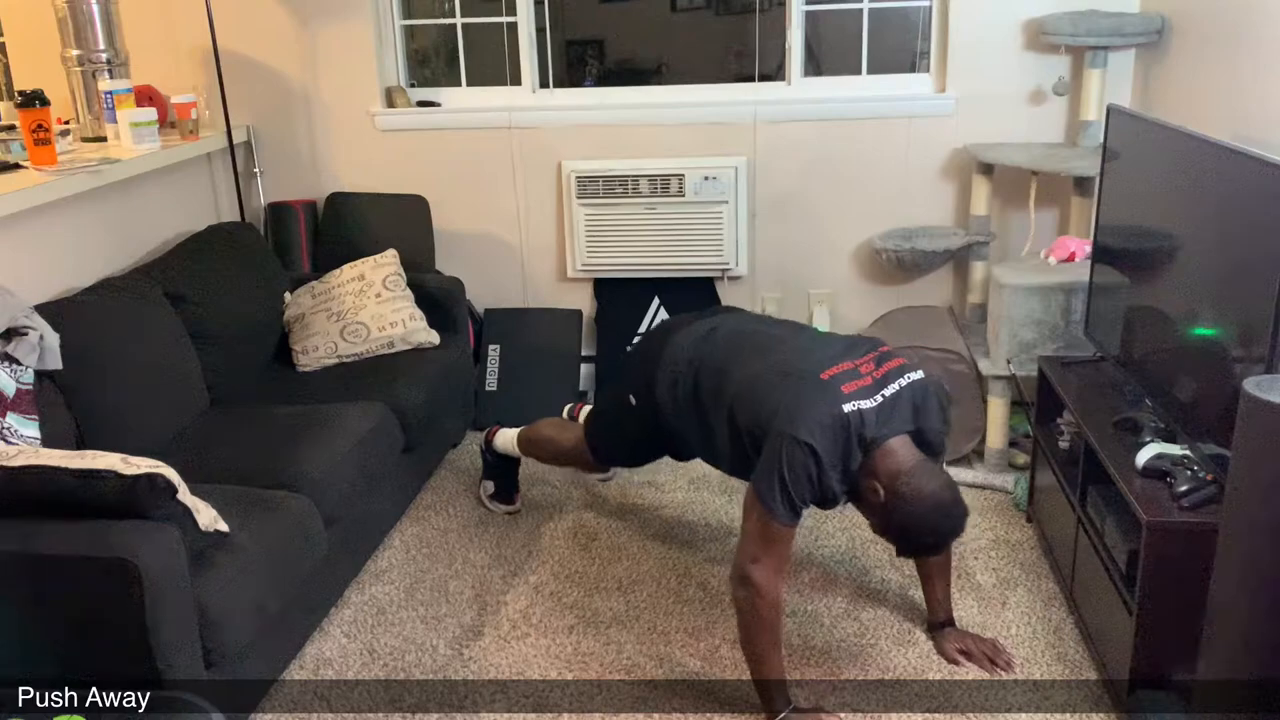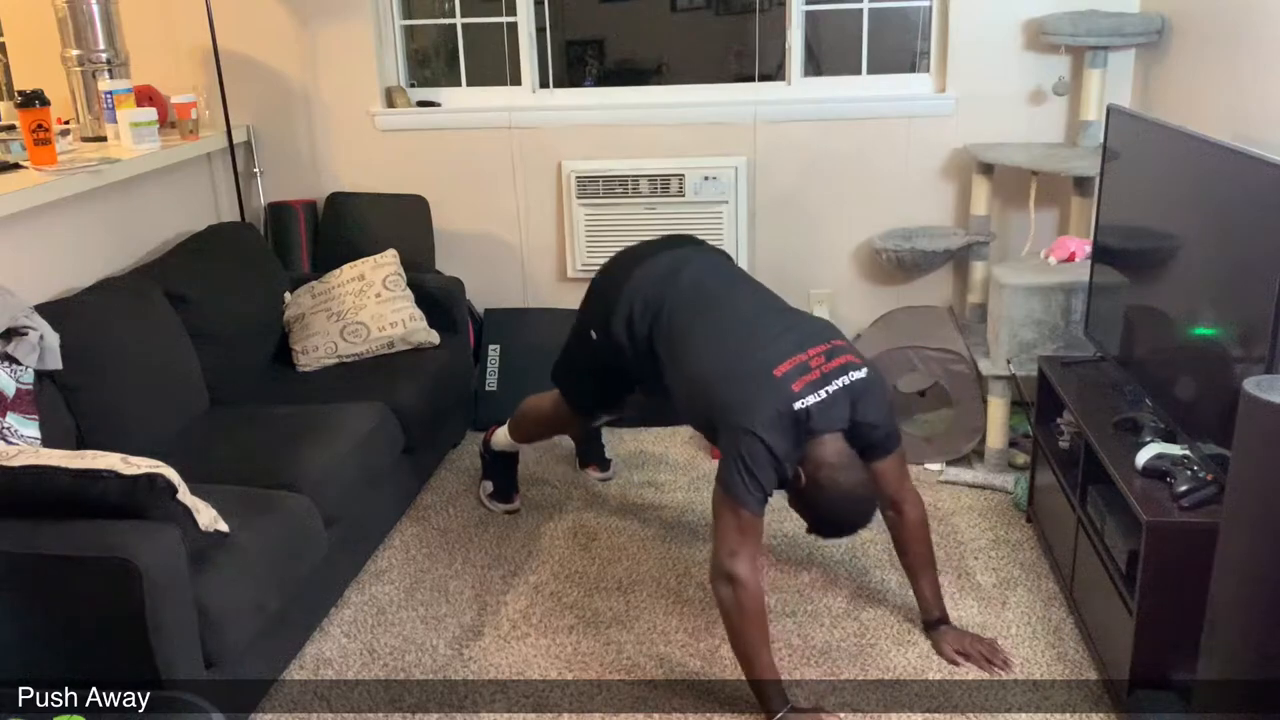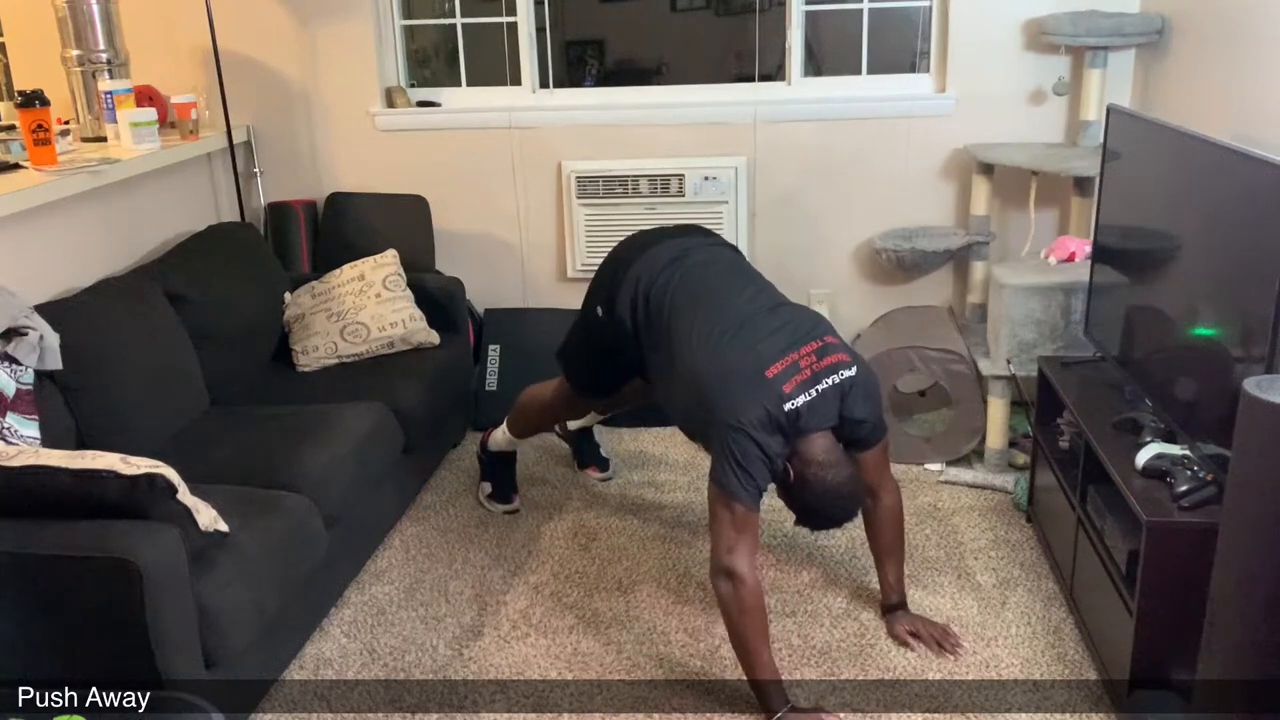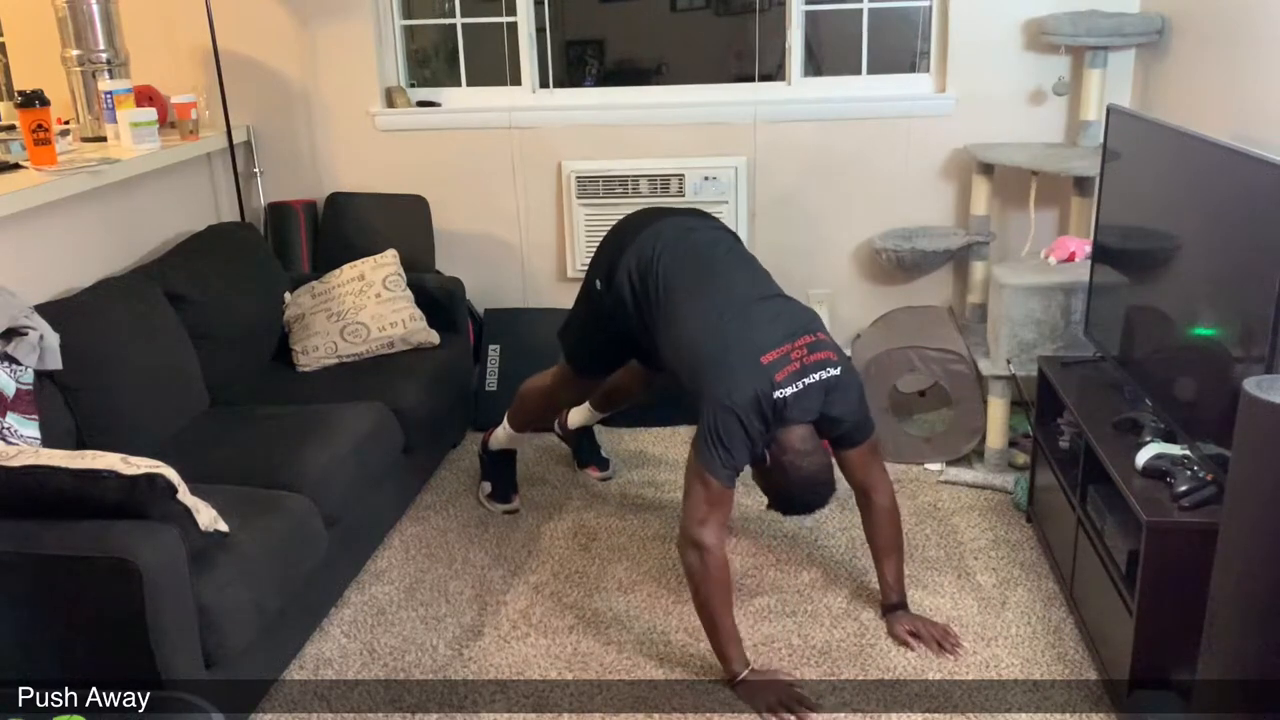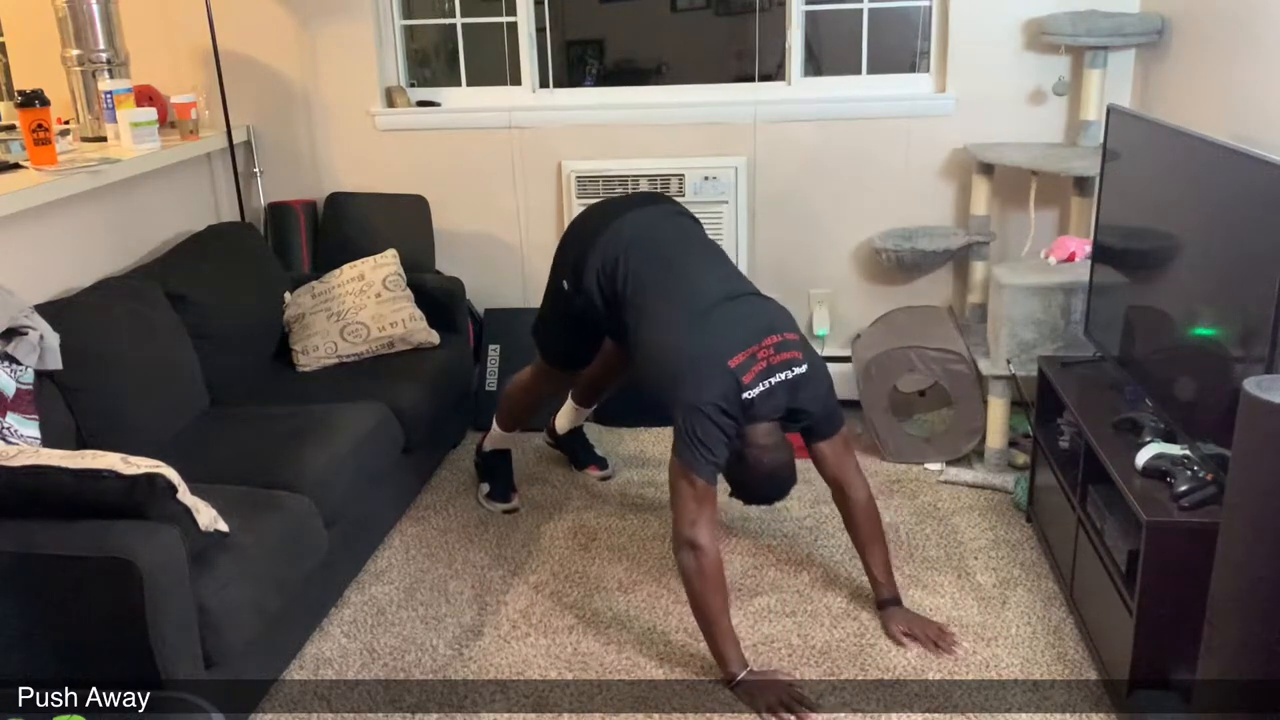
dt=0.4s
person 1, frame 1
left shoulder: (924, 402)
right shoulder: (811, 440)
left elbow: (927, 514)
right elbow: (755, 577)
left wrist: (942, 624)
left hip: (725, 343)
right hip: (677, 367)
right knee: (594, 449)
left ankle: (590, 412)
right ankle: (503, 444)
person 1, frame 2
left shoulder: (863, 391)
right shoulder: (762, 432)
left elbow: (903, 500)
right elbow: (734, 572)
left wrist: (937, 622)
left hip: (696, 268)
right hip: (632, 293)
left knee: (618, 395)
right knee: (574, 408)
left ankle: (587, 435)
right ankle: (502, 444)
person 1, frame 3
left shoulder: (856, 384)
right shoulder: (750, 425)
left elbow: (882, 492)
right elbow: (733, 569)
left wrist: (896, 606)
left hip: (702, 254)
right hip: (637, 277)
left knee: (648, 380)
right knee: (575, 393)
left ankle: (578, 426)
right ankle: (498, 445)
person 1, frame 4
left shoulder: (838, 383)
right shoulder: (738, 405)
left elbow: (875, 488)
right elbow: (700, 542)
left wrist: (896, 605)
right wrist: (739, 673)
left hip: (700, 238)
right hip: (635, 256)
left knee: (642, 373)
right knee: (575, 378)
left ankle: (575, 424)
right ankle: (500, 444)
person 1, frame 5
left shoulder: (804, 377)
right shoulder: (708, 403)
left elbow: (849, 482)
right elbow: (694, 543)
left wrist: (890, 603)
right wrist: (738, 675)
left hip: (664, 224)
right hip: (601, 245)
left knee: (619, 353)
right knee: (553, 372)
left ankle: (566, 427)
right ankle: (494, 447)
